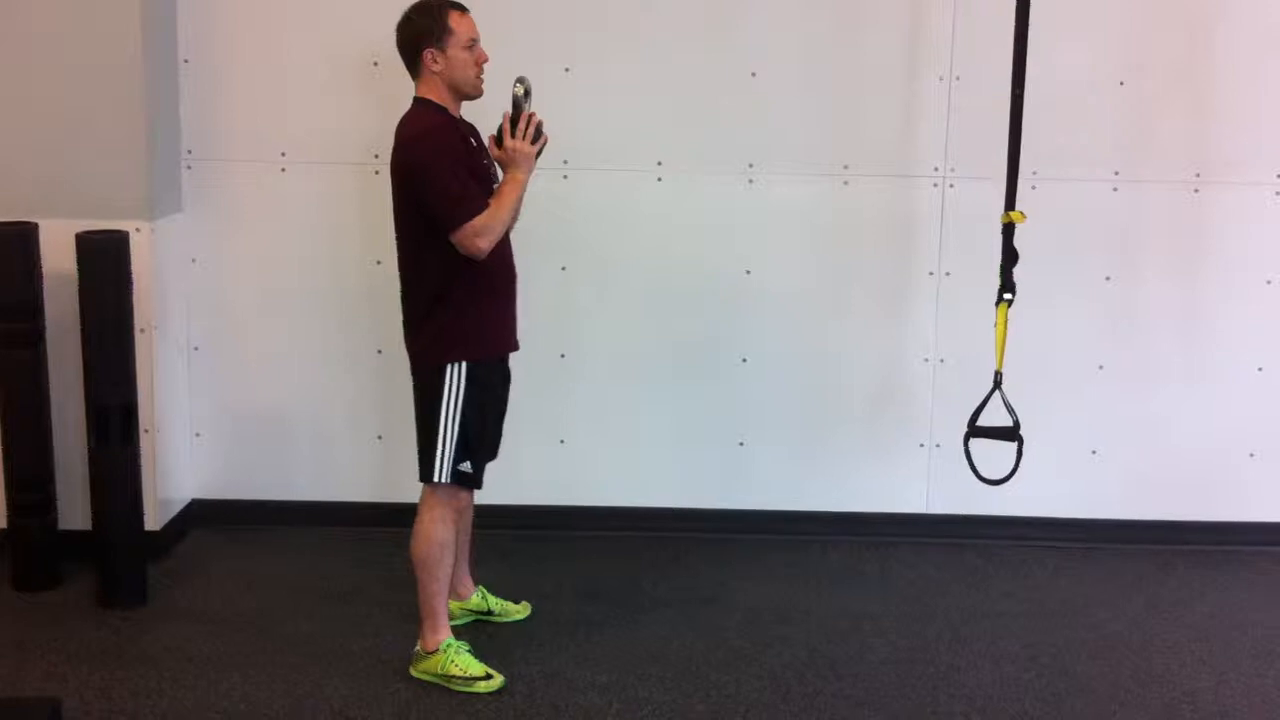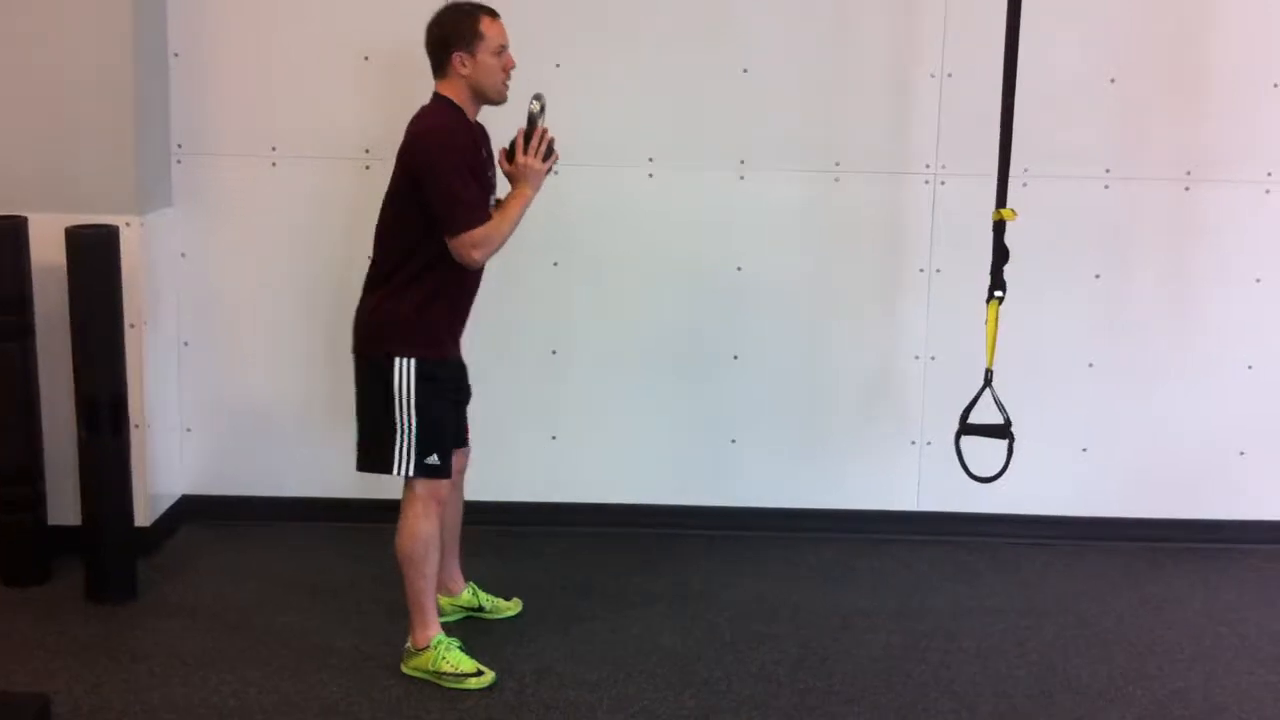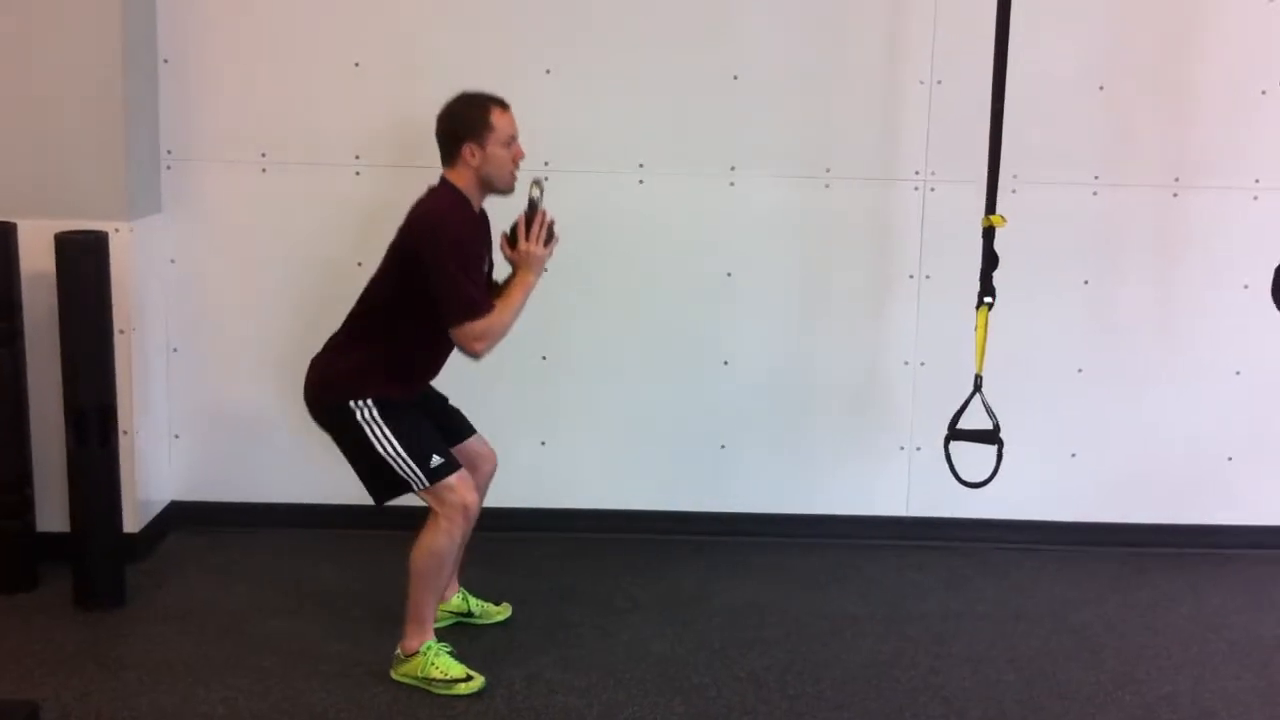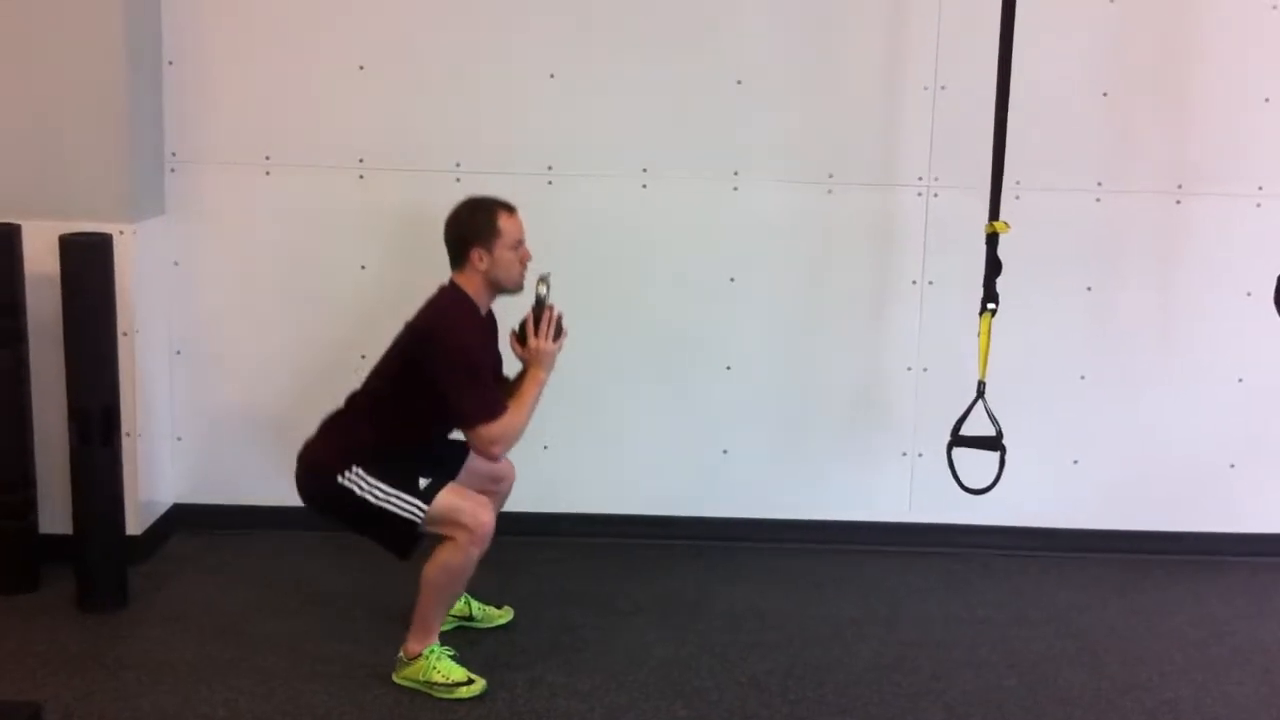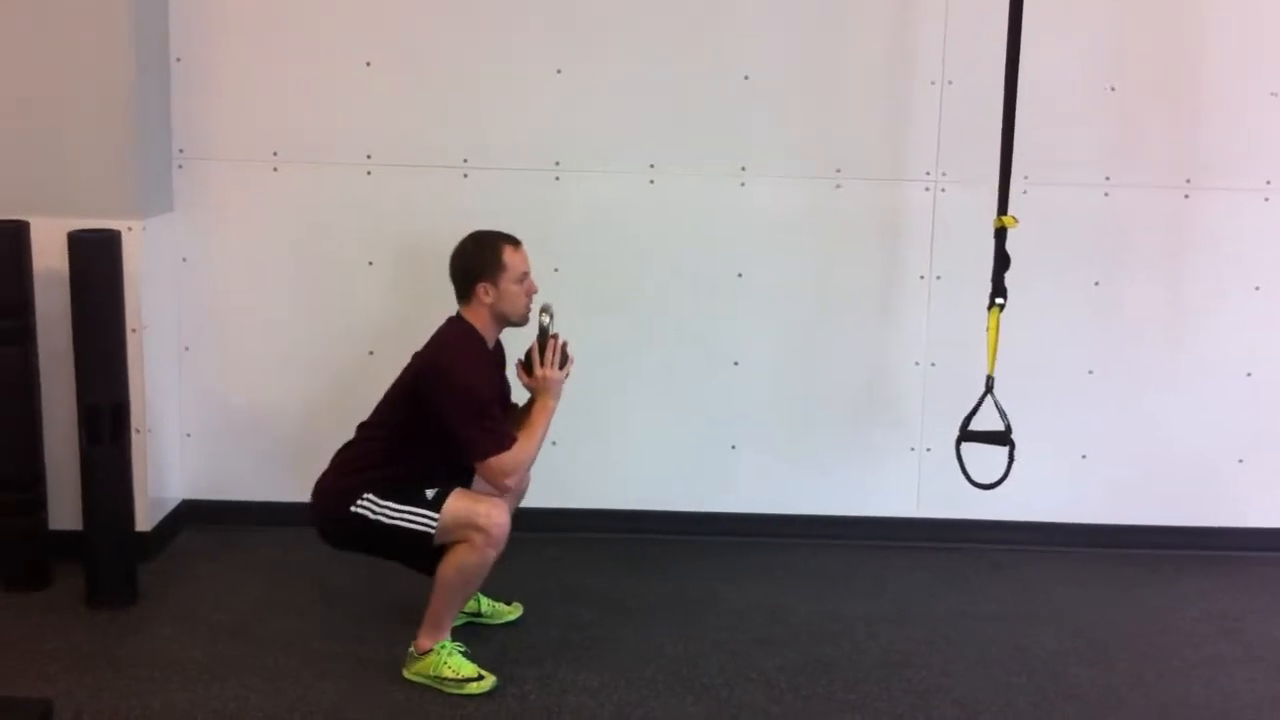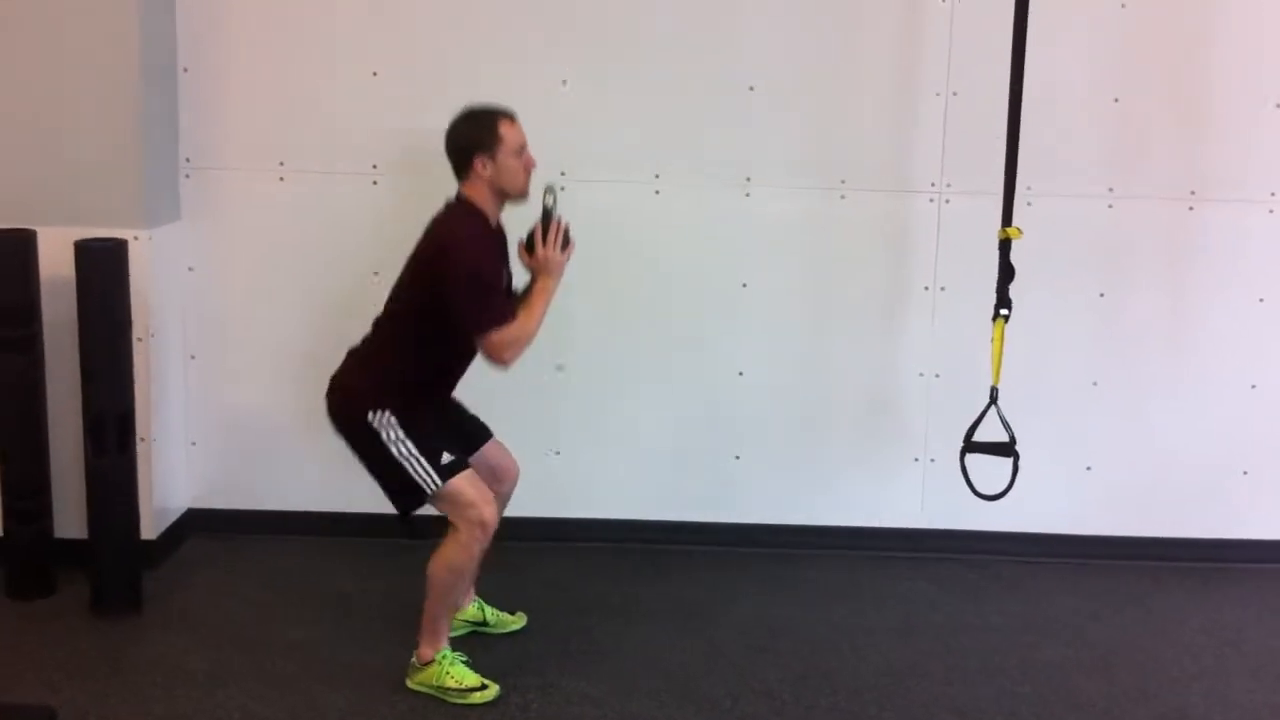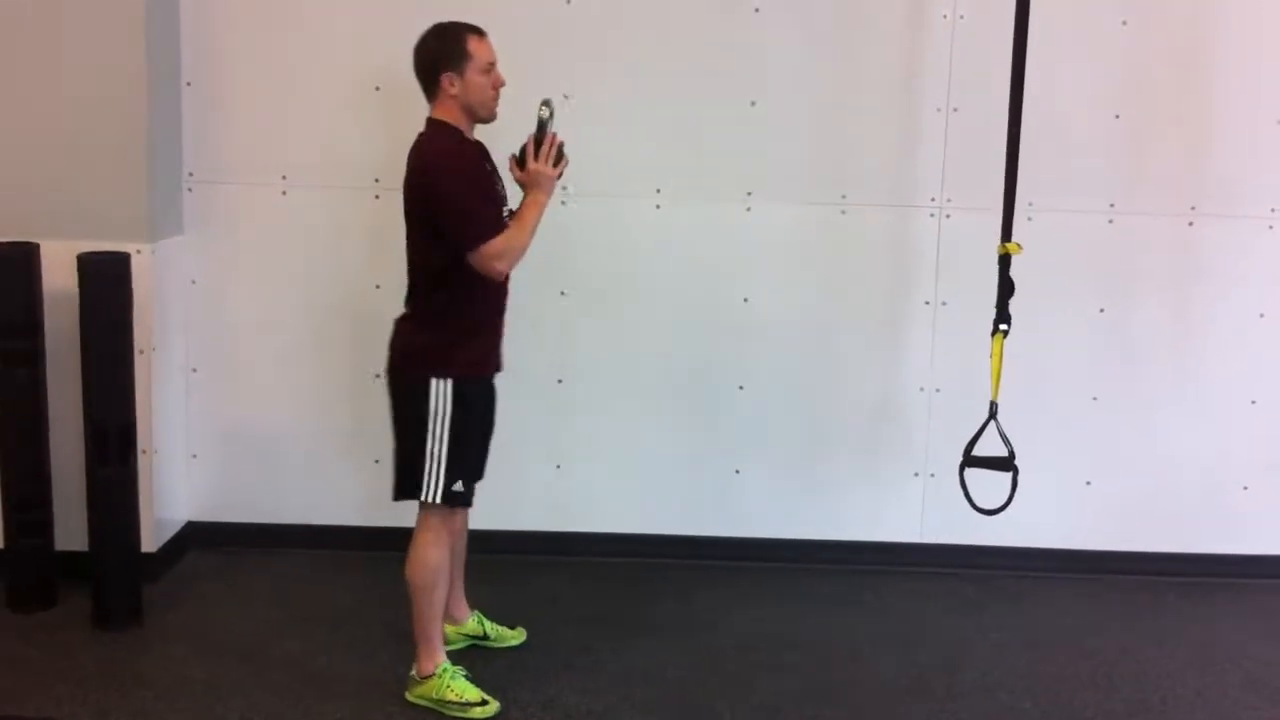
dt=0.5s
person 1, frame 1
left shoulder: (451, 129)
right shoulder: (426, 136)
right elbow: (476, 237)
left wrist: (506, 166)
right wrist: (519, 170)
left hip: (477, 338)
right hip: (453, 345)
left knee: (463, 481)
right knee: (445, 488)
left ankle: (462, 591)
right ankle: (434, 646)
person 1, frame 2
left shoulder: (466, 131)
right shoulder: (439, 134)
left elbow: (475, 231)
right elbow: (473, 247)
left wrist: (516, 183)
right wrist: (527, 186)
left hip: (431, 336)
right hip: (402, 339)
left knee: (452, 466)
right knee: (428, 485)
left ankle: (452, 590)
right ankle: (424, 643)
person 1, frame 3
left shoulder: (466, 215)
right shoulder: (444, 222)
left elbow: (480, 309)
right elbow: (476, 338)
left wrist: (520, 269)
right wrist: (530, 272)
left hip: (395, 379)
right hip: (355, 388)
left knee: (480, 463)
right knee: (456, 498)
left ankle: (445, 595)
right ankle: (415, 649)
person 1, frame 4
left shoulder: (472, 315)
right shoulder: (452, 328)
left elbow: (494, 414)
right elbow: (494, 442)
left wrist: (528, 366)
right wrist: (540, 369)
left hip: (385, 448)
right hip: (340, 469)
left knee: (498, 478)
right knee: (474, 520)
left ankle: (447, 599)
right ankle: (417, 654)
person 1, frame 5
left shoulder: (479, 345)
right shoulder: (457, 364)
left elbow: (503, 442)
right elbow: (503, 473)
left wrist: (536, 396)
right wrist: (549, 398)
left hip: (394, 476)
right hip: (353, 500)
left knee: (515, 480)
right knee: (490, 522)
left ankle: (456, 596)
right ankle: (428, 650)
person 1, frame 6
left shoulder: (481, 226)
right shoulder: (463, 239)
left elbow: (496, 322)
right elbow: (502, 348)
left wrist: (537, 275)
right wrist: (548, 279)
left hip: (417, 391)
right hip: (377, 401)
left knee: (501, 473)
right knee: (473, 512)
left ankle: (462, 605)
right ankle: (429, 659)
person 1, frame 7
left shoulder: (461, 150)
right shoulder: (445, 156)
left elbow: (490, 244)
right elbow: (497, 258)
left wrist: (528, 189)
right wrist: (539, 192)
left hip: (463, 357)
right hip: (437, 364)
left knee: (457, 503)
right knee: (440, 512)
left ankle: (457, 618)
